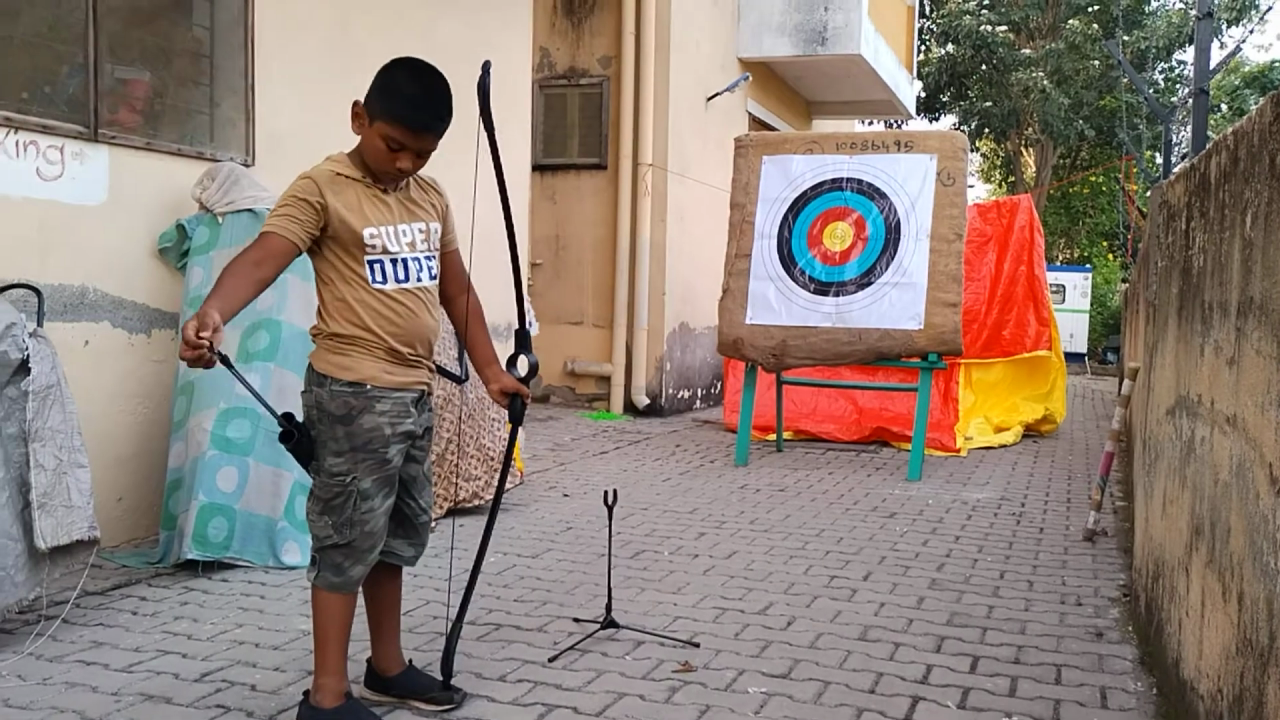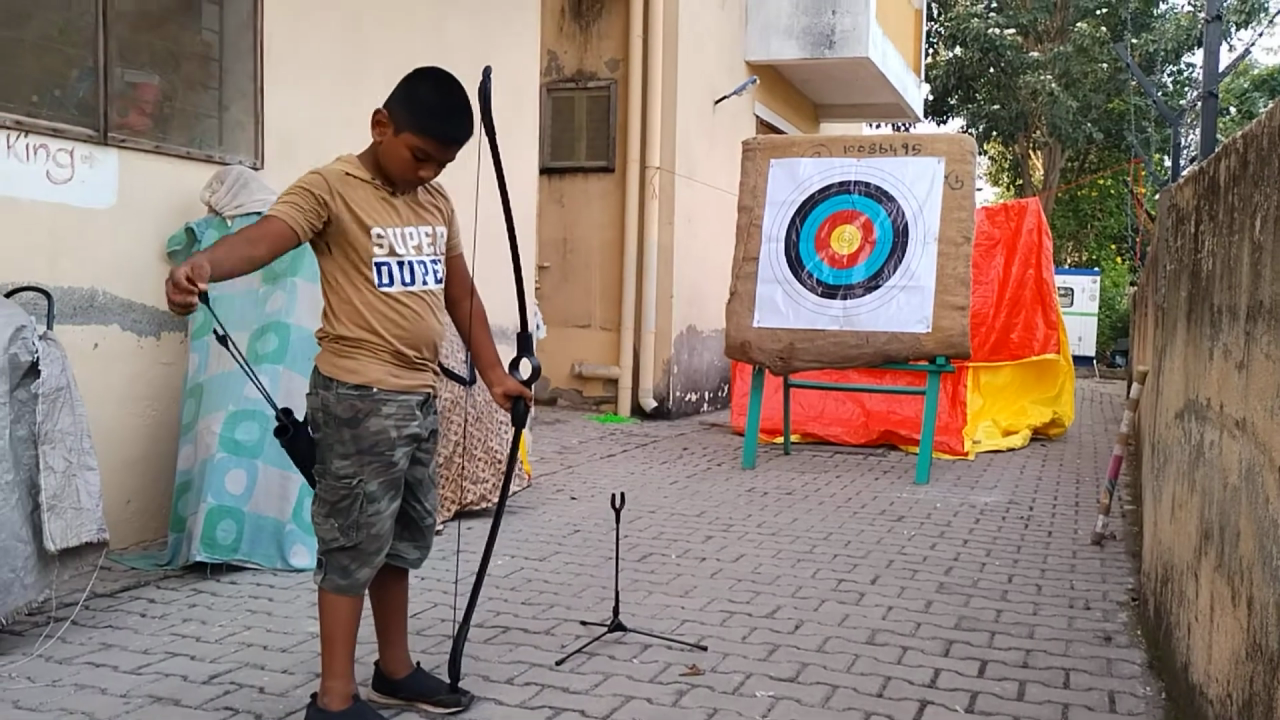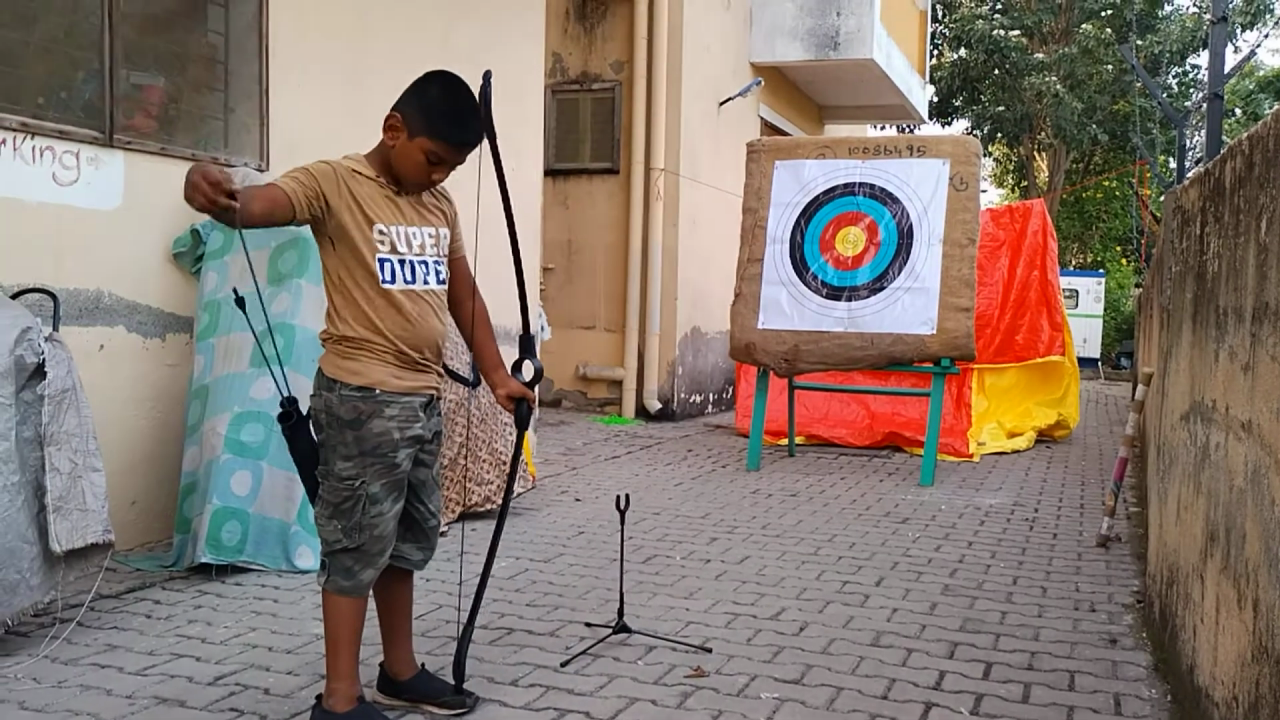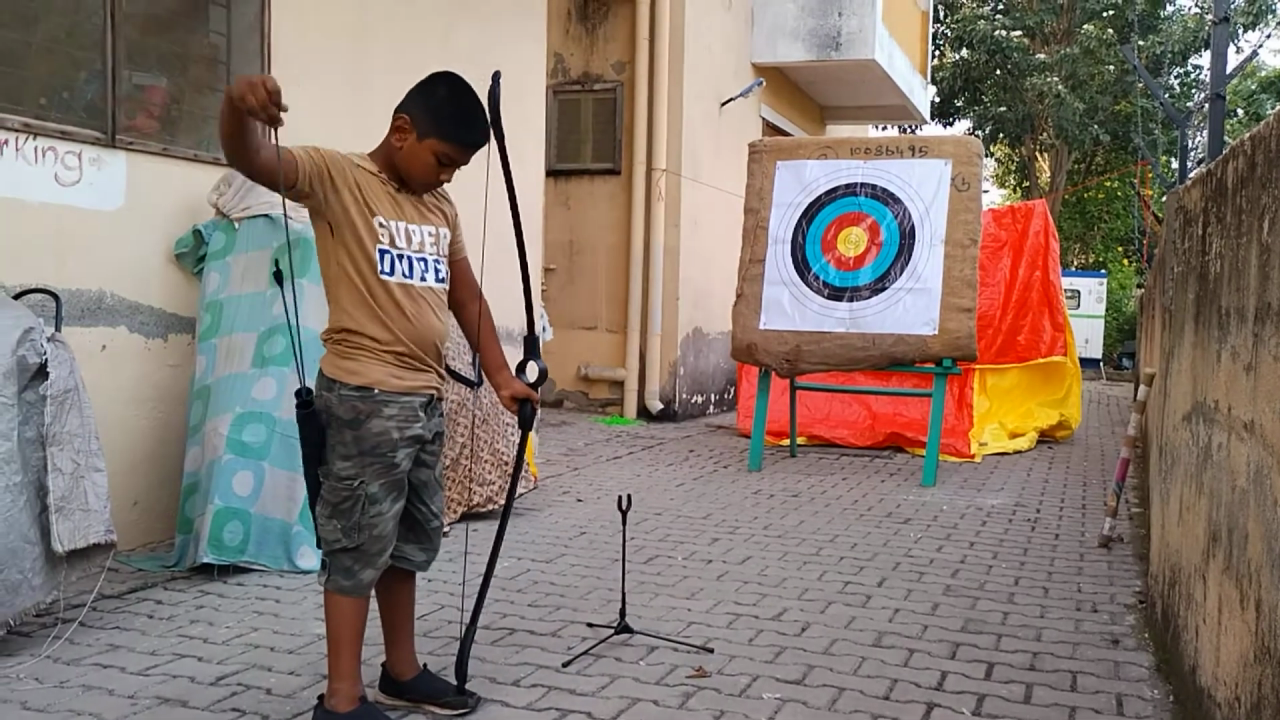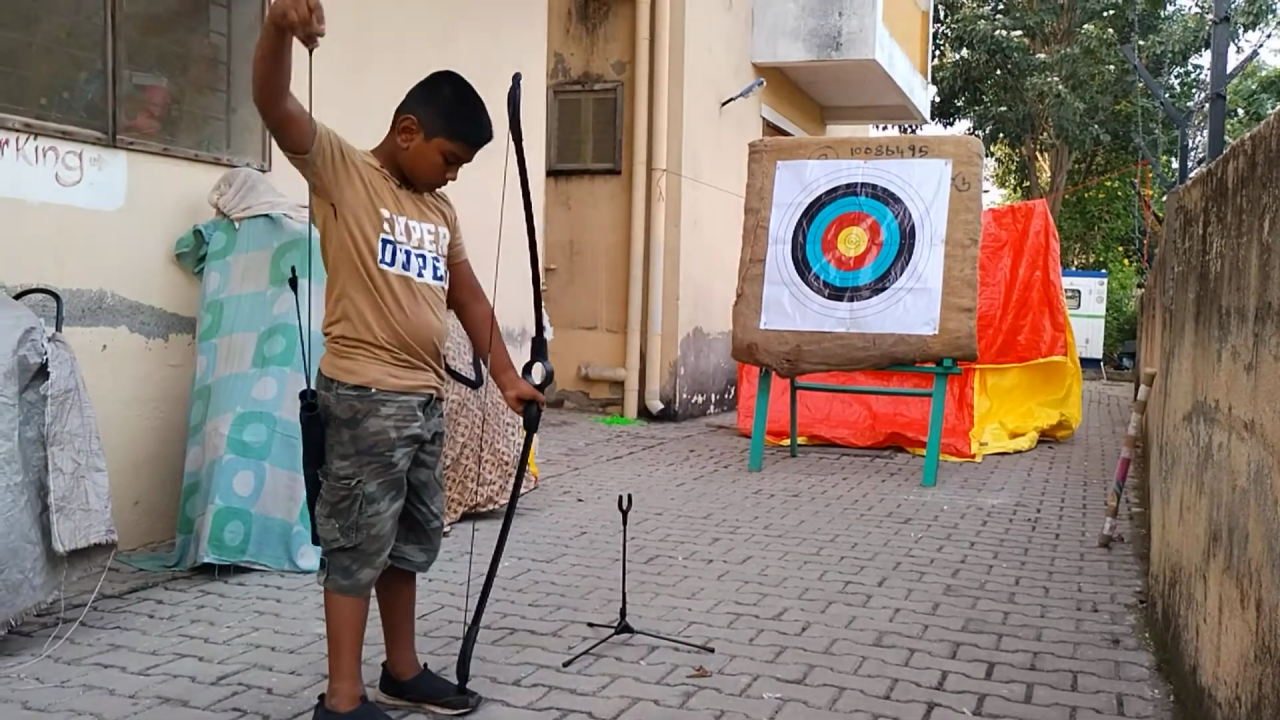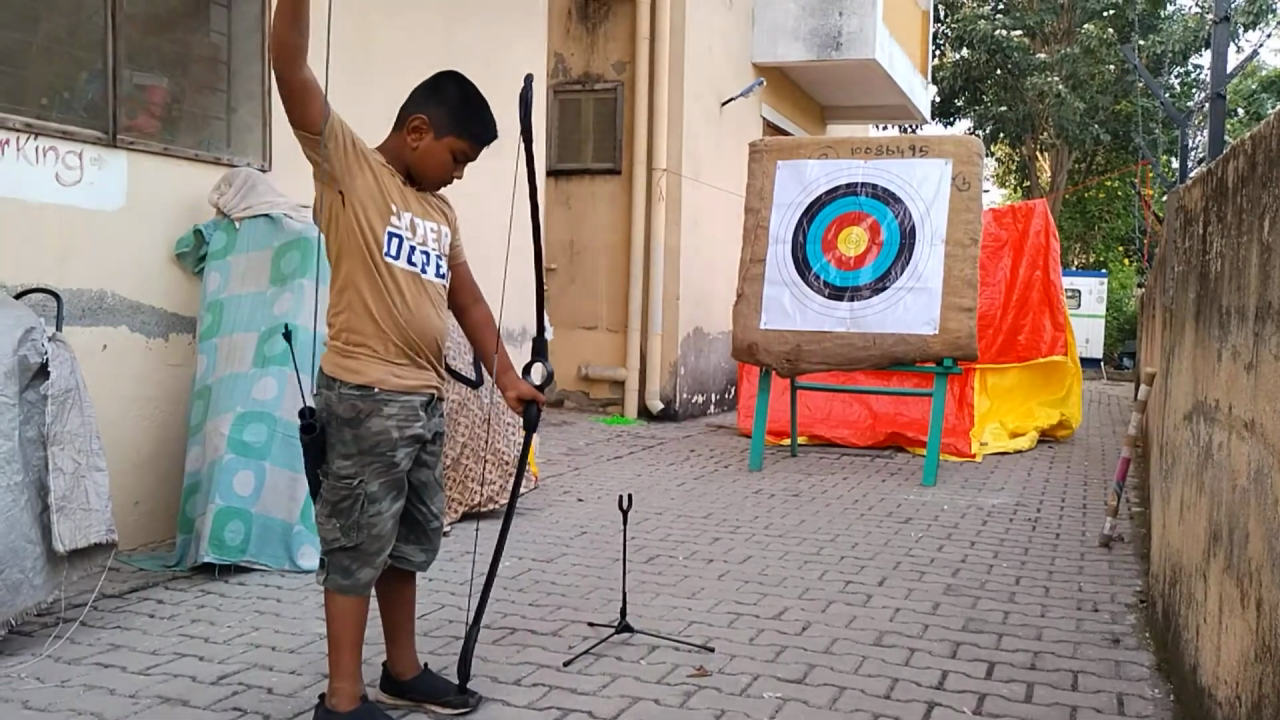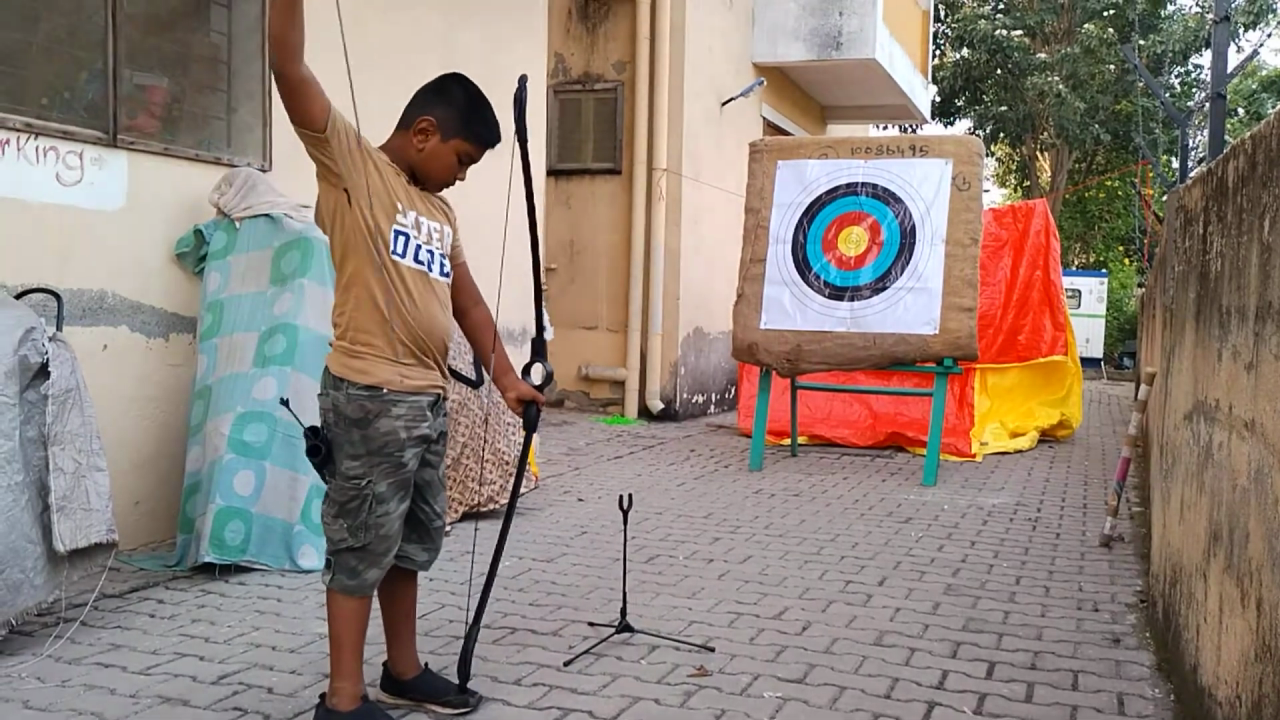
dt=0.2s
person 1, frame 1
left shoulder: (430, 197)
right shoulder: (322, 189)
left elbow: (456, 289)
right elbow: (264, 255)
left wrist: (492, 371)
right wrist: (212, 312)
left hip: (413, 393)
right hip: (352, 393)
left knee: (396, 537)
right knee: (348, 540)
left ankle: (388, 665)
person 1, frame 2
left shoulder: (437, 203)
right shoulder: (330, 188)
left elbow: (461, 294)
right elbow: (261, 237)
left wrist: (494, 375)
right wrist: (201, 267)
left hip: (419, 396)
right hip: (357, 397)
left knee: (402, 540)
right knee: (354, 543)
person 1, frame 3
left shoulder: (440, 206)
right shoulder: (334, 184)
left elbow: (464, 297)
right elbow: (259, 203)
left wrist: (498, 377)
right wrist: (215, 191)
left hip: (423, 398)
right hip: (362, 398)
left knee: (407, 541)
right knee: (358, 546)
person 1, frame 4
left shoulder: (441, 209)
right shoulder: (337, 178)
left elbow: (466, 297)
right elbow: (253, 159)
left wrist: (503, 377)
right wrist: (240, 103)
left hip: (425, 400)
right hip: (362, 398)
left knee: (409, 541)
right knee: (358, 547)
person 1, frame 5
left shoulder: (440, 210)
right shoulder: (340, 171)
left elbow: (468, 296)
right elbow: (274, 106)
left wrist: (506, 376)
left hip: (425, 400)
right hip: (363, 398)
left knee: (410, 542)
right knee: (357, 545)
person 1, frame 6
left shoulder: (438, 209)
right shoulder: (347, 164)
left elbow: (465, 297)
right elbow: (291, 74)
left wrist: (506, 377)
left hip: (424, 398)
right hip: (364, 397)
left knee: (409, 542)
right knee: (357, 545)
person 1, frame 7
left shoulder: (438, 209)
right shoulder: (350, 162)
left elbow: (466, 297)
right elbow: (288, 69)
left wrist: (505, 377)
left hip: (427, 397)
right hip: (369, 396)
left knee: (410, 543)
right knee: (362, 544)
